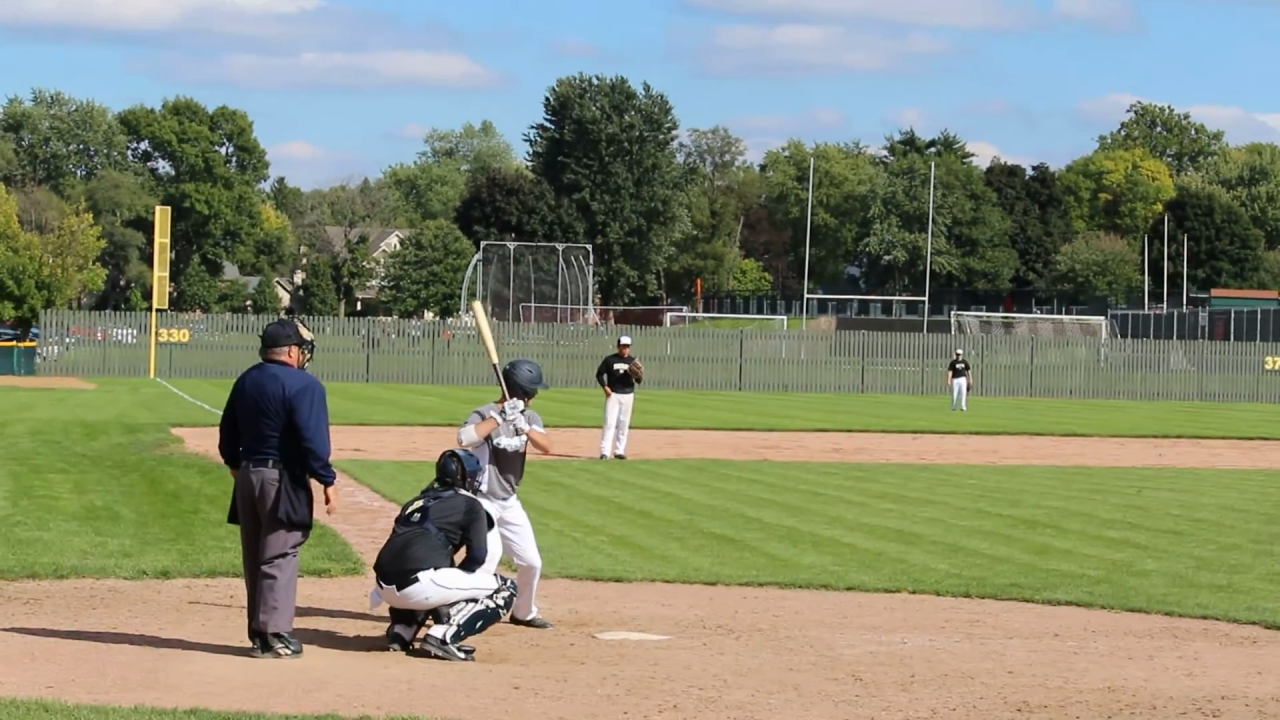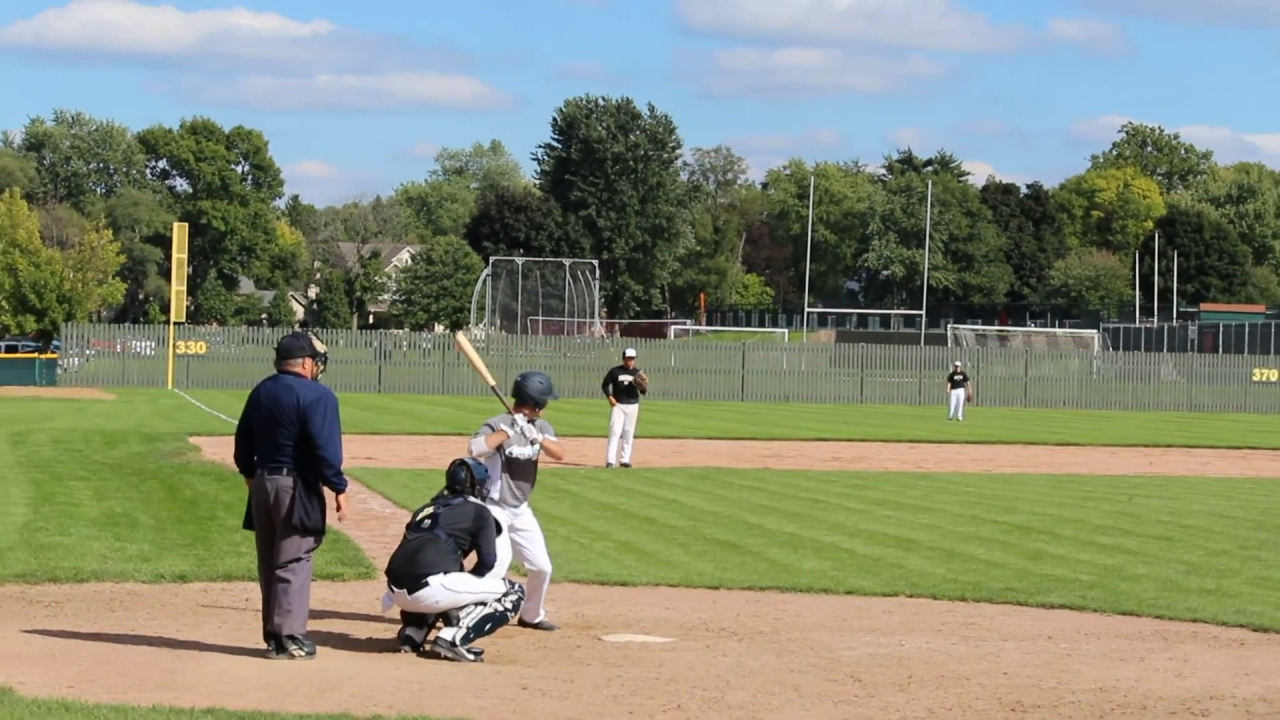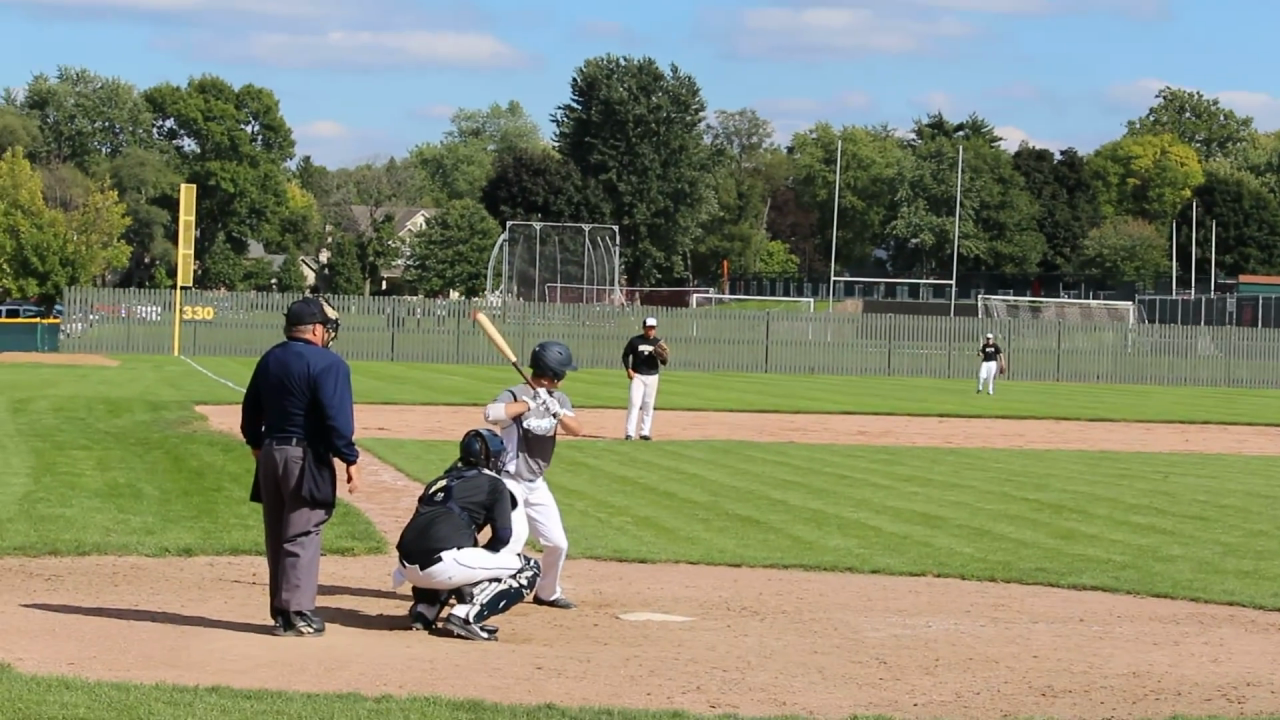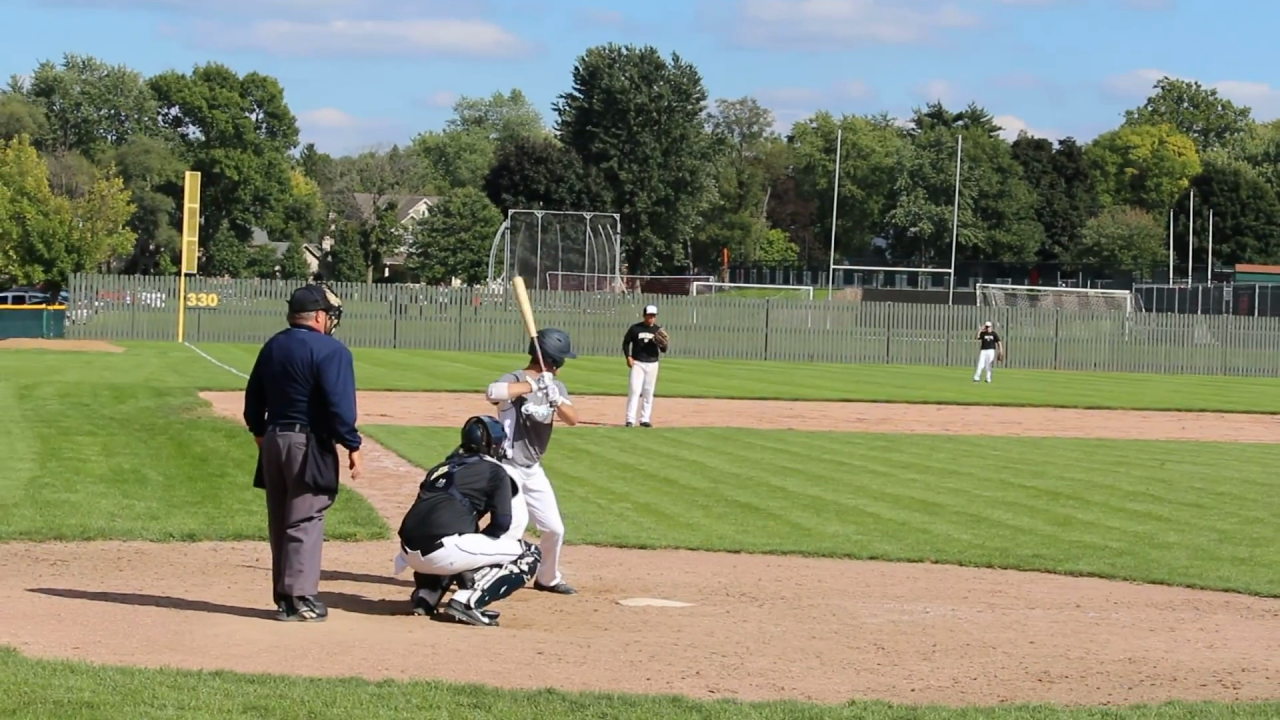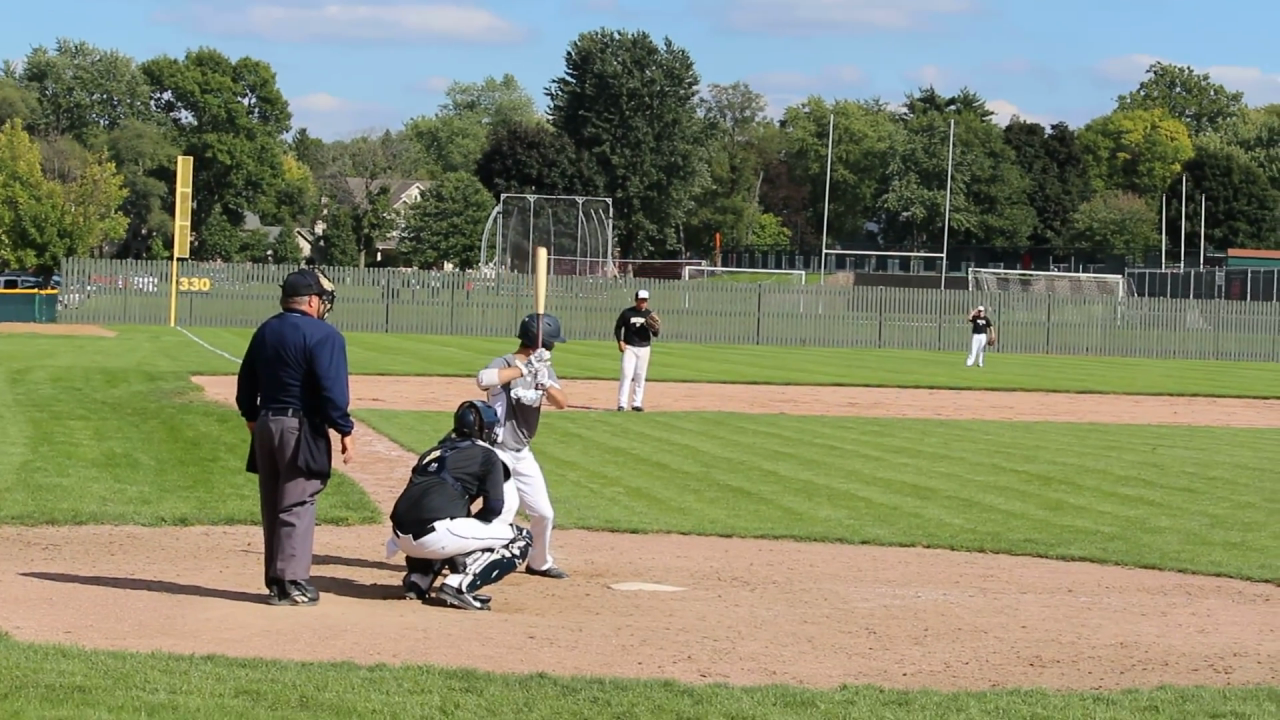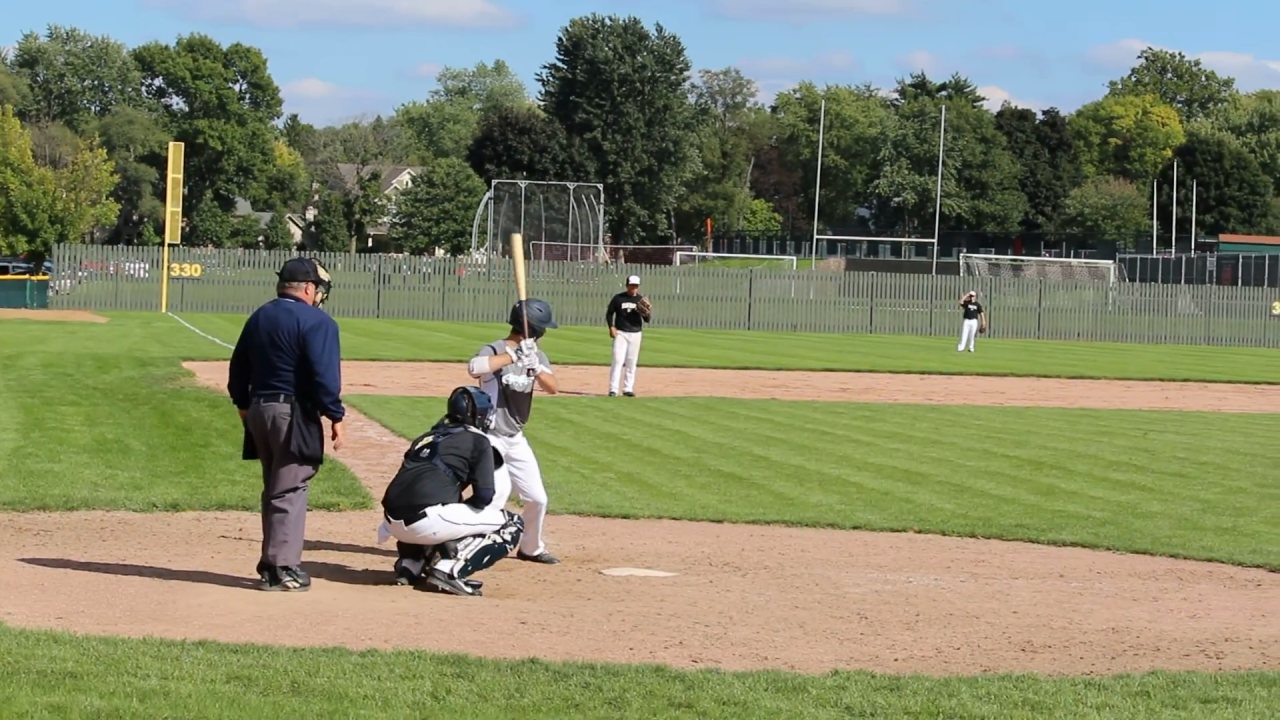
dt=0.2s
person 1, frame 1
left shoulder: (245, 381)
right shoulder: (303, 384)
left elbow: (228, 431)
right elbow: (313, 439)
left wrist: (236, 465)
right wrist: (326, 480)
left hip: (248, 477)
right hip: (283, 480)
left knee: (255, 558)
right knee: (280, 558)
left ankle: (259, 632)
right ankle: (274, 635)
person 1, frame 2
left shoulder: (260, 392)
right shoulder: (317, 395)
left elbow: (243, 440)
right elbow: (326, 447)
left wrist: (250, 474)
right wrist: (338, 488)
left hip: (263, 484)
right hip: (297, 487)
left knee: (270, 563)
right knee: (293, 562)
left ankle: (274, 634)
right ankle: (288, 638)
person 1, frame 3
left shoulder: (269, 359)
right shoulder: (328, 363)
left elbow: (250, 409)
right elbow: (337, 417)
left wrist: (256, 444)
right wrist: (349, 459)
left hip: (270, 455)
right hip: (306, 458)
left knee: (278, 536)
right knee: (302, 536)
left ankle: (282, 610)
right ankle: (296, 614)
person 1, frame 4
left shoulder: (272, 346)
right shoulder: (331, 350)
left elbow: (254, 395)
right elbow: (340, 404)
left wrist: (259, 431)
right wrist: (352, 445)
left hip: (273, 441)
right hip: (310, 444)
left knee: (280, 522)
right knee: (305, 522)
left ankle: (284, 594)
right ankle: (298, 598)
person 1, frame 5
left shoulder: (265, 331)
right shoulder: (324, 335)
left elbow: (246, 380)
right elbow: (332, 389)
left wrist: (251, 416)
right wrist: (344, 430)
left hip: (266, 426)
right hip: (302, 429)
left knee: (273, 507)
right knee: (297, 506)
left ankle: (276, 579)
right ankle: (289, 583)
person 1, frame 6
left shoulder: (259, 317)
right shoulder: (317, 321)
left elbow: (238, 366)
right elbow: (325, 375)
left wrist: (243, 403)
right wrist: (335, 416)
left hip: (260, 411)
right hip: (294, 414)
left knee: (275, 491)
right knee: (290, 492)
left ankle: (274, 562)
right ankle: (280, 568)
person 2, frame 1
left shoulder: (529, 416)
right shoulder: (484, 413)
left elbow: (547, 447)
right elbow: (464, 439)
left wrist: (523, 427)
right wrist: (499, 417)
left hip: (510, 502)
right hip: (482, 501)
left knee: (531, 561)
right knee: (486, 560)
left ankle: (523, 612)
person 2, frame 2
left shoulder: (540, 426)
right shoulder: (496, 424)
left elbow: (559, 454)
right elbow: (474, 449)
left wrist: (537, 438)
right wrist: (508, 430)
left hip: (521, 510)
right hip: (494, 508)
left knee: (542, 567)
left ankle: (531, 615)
person 2, frame 3
left shoulder: (559, 398)
right shoulder: (515, 394)
left elbow: (577, 430)
right elbow: (490, 414)
left wrist: (557, 412)
right wrist: (530, 402)
left hip: (537, 484)
right hip: (509, 482)
left knee: (557, 543)
right knee: (513, 539)
left ankle: (547, 593)
person 2, frame 4
left shoulder: (556, 386)
right shoulder: (515, 379)
left elbow: (572, 419)
right elbow: (492, 392)
left wrist: (556, 400)
right wrist: (533, 384)
left hip: (533, 469)
right hip: (507, 467)
left knee: (554, 528)
right knee: (514, 524)
left ankle: (547, 578)
person 2, frame 5
left shoulder: (544, 367)
right shoulder: (504, 363)
left elbow: (561, 403)
right elbow: (483, 380)
left wrist: (545, 383)
right wrist: (525, 368)
left hip: (523, 453)
right hip: (497, 451)
left knee: (543, 512)
left ankle: (539, 562)
person 2, frame 6
left shoulder: (536, 354)
right shoulder: (495, 350)
left elbow: (553, 388)
right elbow: (474, 368)
left wrist: (535, 368)
right wrist: (514, 355)
left hip: (516, 438)
right hip: (490, 437)
left knee: (537, 497)
right knee: (497, 493)
left ankle: (531, 548)
person 3, frame 1
left shoulder: (417, 501)
right shoulder: (470, 504)
right elbow: (477, 555)
right wrist: (457, 576)
left hip: (386, 585)
right hip: (417, 584)
right knee: (504, 589)
left ankle: (401, 631)
right ankle: (443, 637)
person 3, frame 2
left shoulder: (428, 508)
right shoulder: (479, 511)
right elbow: (488, 560)
right wrist: (468, 582)
left hip: (398, 590)
right hip: (427, 588)
right knee: (512, 593)
left ankle: (412, 633)
right ankle: (452, 640)
person 3, frame 3
left shoulder: (441, 481)
right shoulder: (493, 484)
right elbow: (502, 535)
right wrist: (482, 555)
left hip: (409, 565)
right hip: (440, 564)
right knee: (528, 569)
left ankle: (423, 610)
right ankle: (466, 617)
person 3, frame 4
left shoulder: (443, 467)
right shoulder: (494, 471)
right elbow: (502, 522)
right wrist: (479, 540)
left hip: (411, 550)
right hip: (441, 550)
right knee: (529, 555)
left ankle: (425, 595)
right ankle: (467, 602)
person 3, frame 5
left shoulder: (436, 451)
right shoulder: (487, 455)
right elbow: (494, 506)
right wrist: (471, 524)
left hip: (403, 535)
right hip: (433, 534)
right knee: (520, 539)
left ankle: (417, 580)
right ankle: (459, 586)
person 3, frame 6
left shoulder: (428, 437)
right shoulder: (478, 441)
right elbow: (484, 495)
right wrist: (463, 508)
left hip: (394, 520)
right hip: (424, 519)
right knee: (511, 525)
left ankle: (409, 565)
right ankle: (450, 571)
